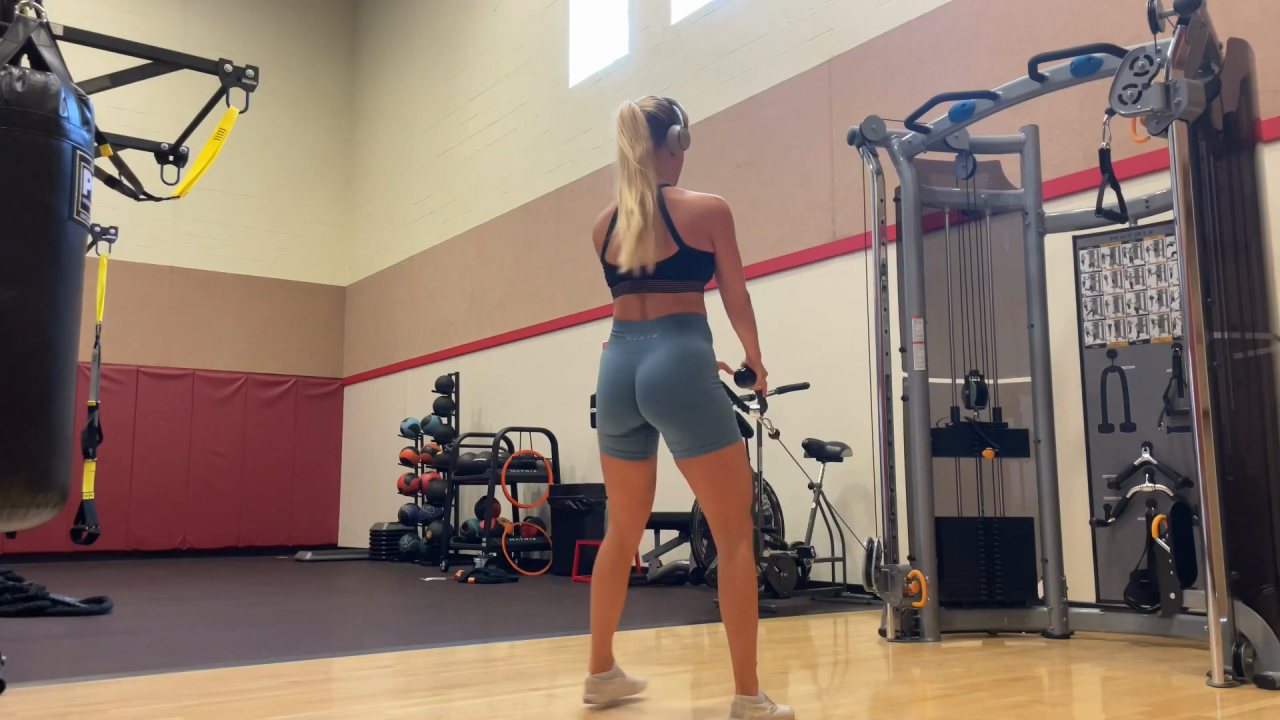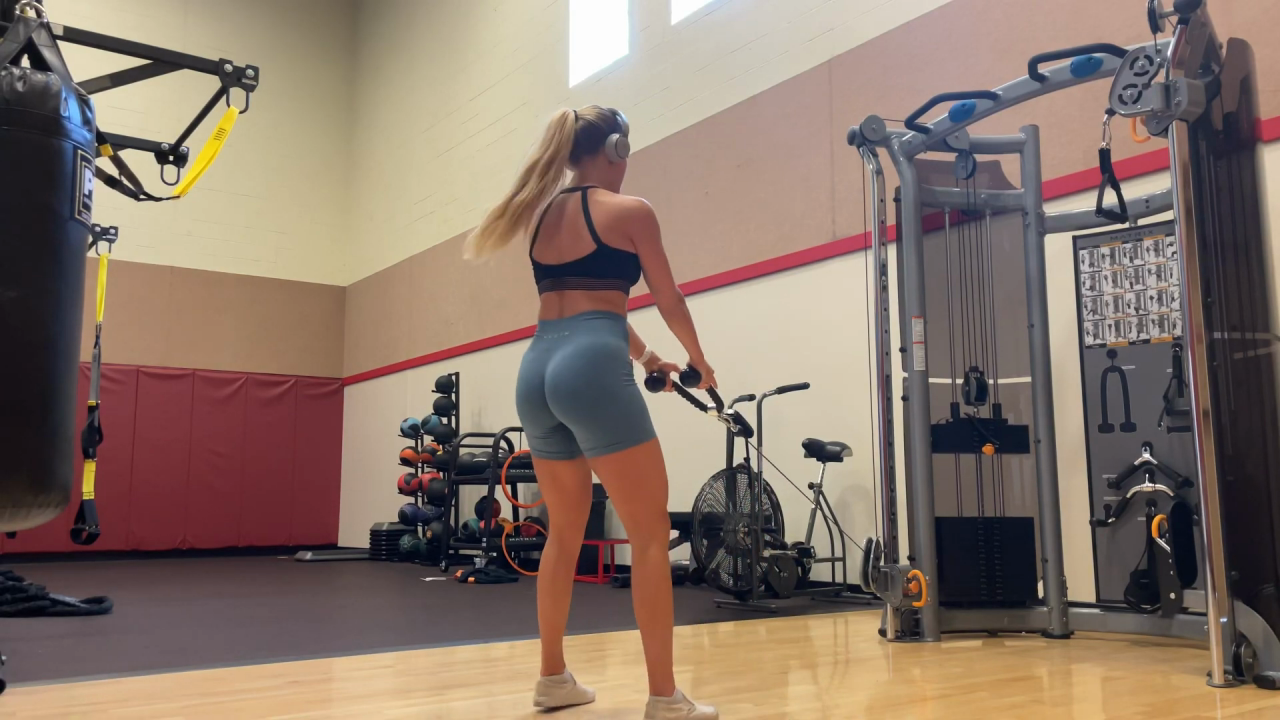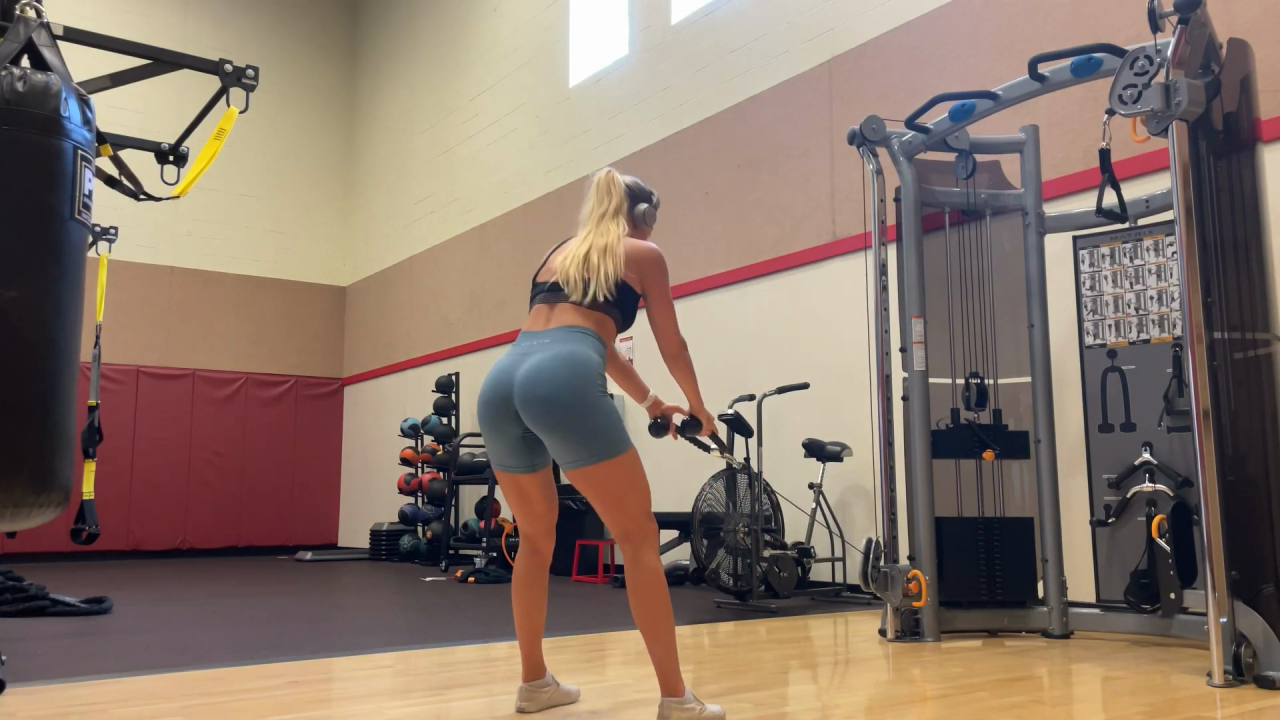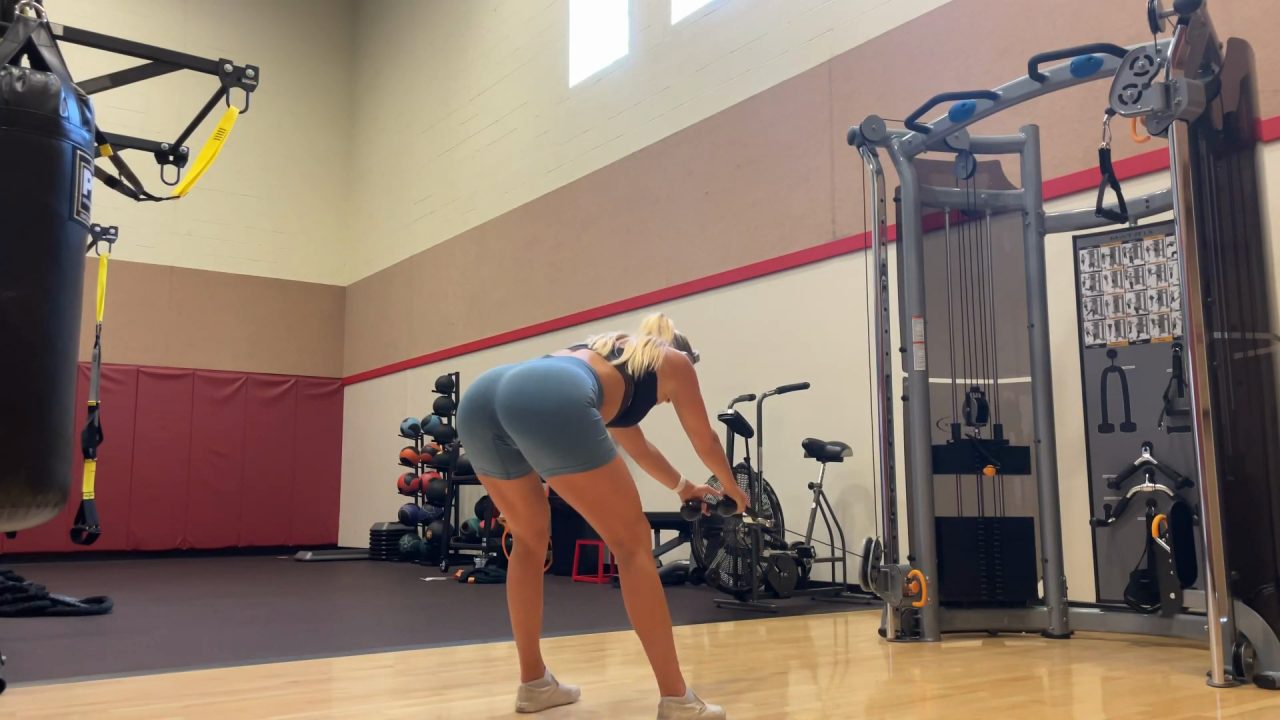
dt=0.7s
person 1, frame 1
left shoulder: (606, 222)
right shoulder: (707, 209)
right elbow: (736, 301)
right wrist: (755, 362)
left hip: (619, 368)
right hip: (678, 370)
left knee: (622, 532)
right knee: (734, 536)
person 1, frame 2
left shoulder: (540, 216)
right shoulder: (630, 211)
right elbow: (668, 299)
left wrist: (648, 356)
right wrist: (698, 360)
left hip: (537, 371)
right hip: (595, 373)
left knee: (566, 531)
right knee: (650, 531)
person 1, frame 3
left shoulder: (560, 254)
right shoulder: (644, 254)
right elbow: (672, 345)
left wrist: (650, 401)
right wrist: (698, 406)
left hip: (500, 384)
right hip: (563, 385)
left knee: (536, 540)
right knee: (638, 538)
person 1, frame 4
left shoulder: (604, 348)
right shoulder: (674, 361)
left elbow: (634, 443)
right elbow: (705, 442)
left wrist: (683, 487)
right wrist: (732, 489)
left hip: (479, 396)
right hip: (550, 403)
left knee: (529, 540)
right knee: (631, 544)
left ankle: (534, 682)
